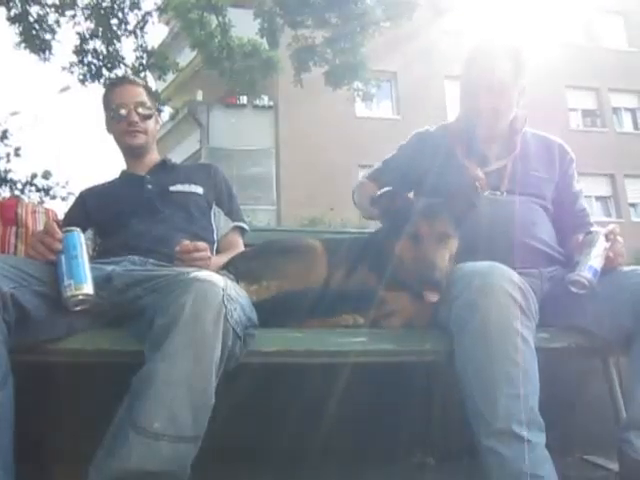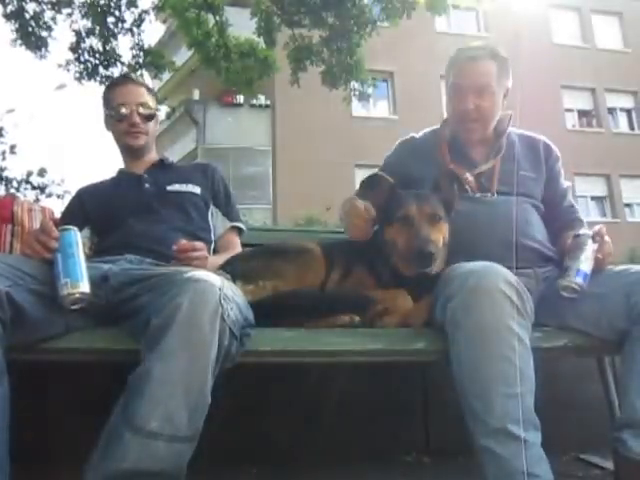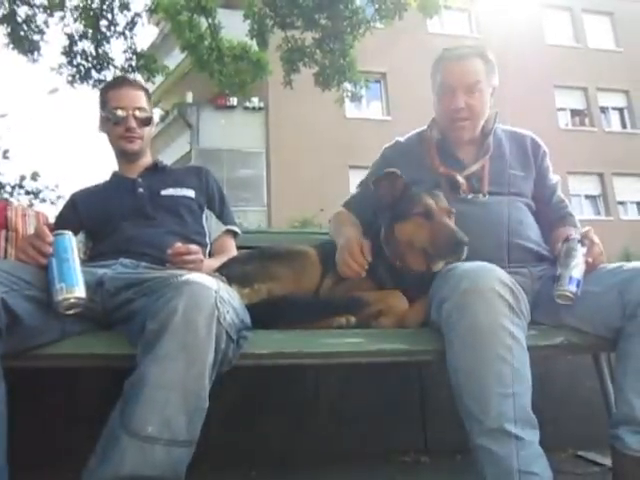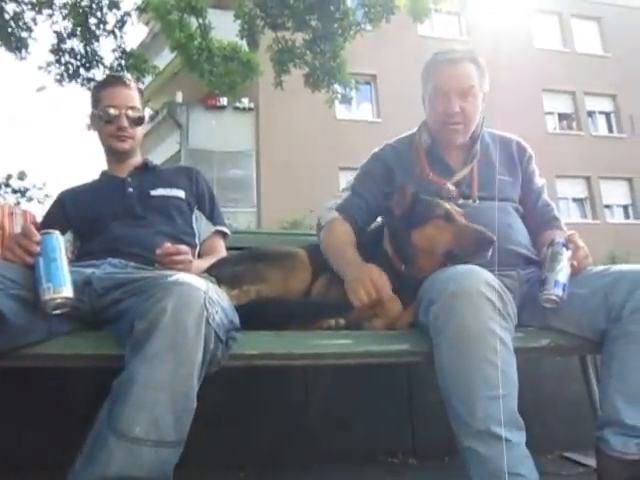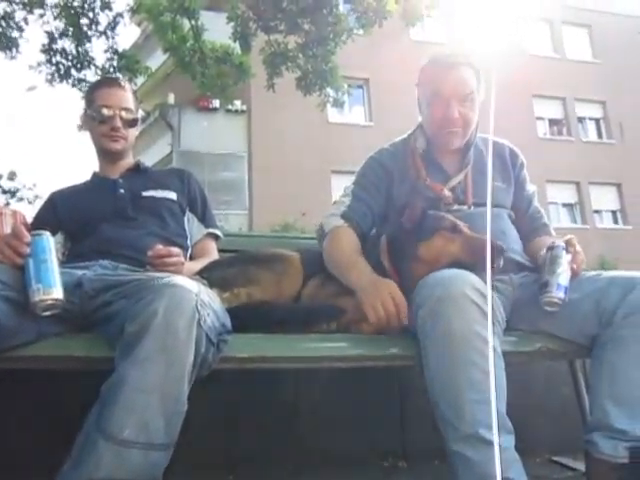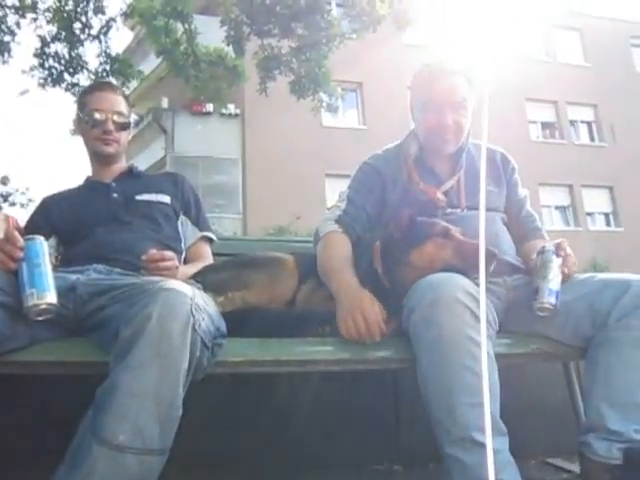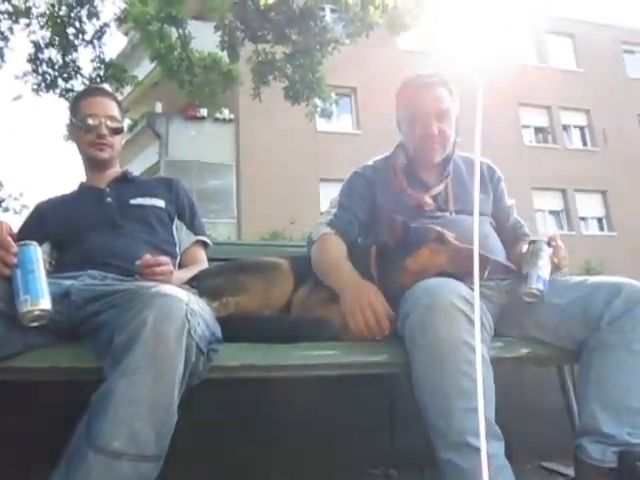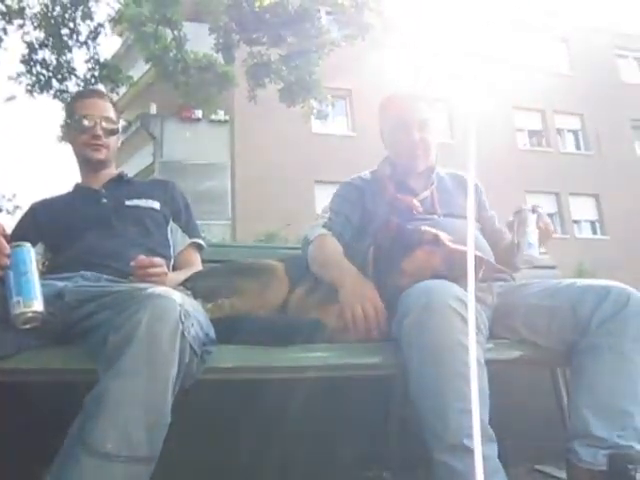
dt=0.3s
person 1, frame 1
left shoulder: (552, 152)
right shoulder: (429, 145)
left elbow: (577, 228)
right elbow: (366, 190)
left hip: (557, 281)
right hip: (474, 279)
right knee: (491, 286)
person 1, frame 2
left shoulder: (538, 151)
right shoulder: (416, 151)
left elbow: (566, 226)
right elbow: (360, 204)
right wrist: (357, 211)
left hip: (550, 280)
right hip: (468, 279)
right knee: (487, 286)
person 1, frame 3
left shoulder: (526, 147)
right shoulder: (404, 155)
left elbow: (558, 219)
right elbow: (349, 214)
right wrist: (349, 238)
left hip: (547, 279)
right hip: (463, 280)
right knee: (482, 286)
person 1, frame 4
left shoulder: (512, 150)
right shoulder: (394, 158)
left elbow: (544, 222)
right elbow: (337, 219)
left wrist: (563, 246)
right wrist: (353, 267)
left hip: (533, 281)
right hip: (452, 283)
right knee: (469, 289)
person 1, frame 5
left shoulder: (505, 157)
right shoulder: (388, 163)
left elbow: (534, 230)
right elbow: (338, 227)
right wrist: (366, 281)
left hip: (522, 286)
right hip: (445, 288)
right knee: (456, 293)
person 1, frame 6
left shoulder: (497, 162)
right shoulder: (382, 169)
left elbow: (528, 233)
right elbow: (335, 230)
right wrist: (349, 289)
left hip: (515, 287)
right hip: (438, 291)
right knee: (449, 296)
person 1, frame 7
left shoulder: (483, 172)
right shoulder: (371, 179)
left elbow: (515, 239)
right elbow: (325, 238)
right wrist: (351, 283)
left hip: (506, 291)
right hip: (434, 294)
right knee: (443, 301)
person 1, frame 8
left shoulder: (464, 184)
right shoulder: (361, 190)
left elbow: (500, 250)
right elbow: (320, 242)
right wrist: (349, 277)
left hip: (495, 291)
right hip: (426, 295)
right knee: (439, 302)
person 2, frame 1
left shoulder: (204, 176)
right shoulder: (95, 196)
left elbow: (237, 252)
right elbow: (60, 247)
left wrist: (213, 262)
right wrist: (42, 245)
left hip: (172, 281)
right hip: (92, 280)
left knee: (205, 293)
person 2, frame 2
left shoulder: (202, 176)
right shoulder: (91, 195)
left elbow: (234, 252)
right elbow: (55, 247)
left wrist: (209, 263)
right wrist: (38, 243)
left hip: (168, 280)
right hip: (89, 278)
left knee: (202, 293)
person 2, frame 3
left shoulder: (196, 179)
right shoulder: (85, 199)
left elbow: (230, 256)
right elbow: (50, 251)
left wrist: (204, 266)
left hip: (164, 284)
right hip: (85, 282)
left knee: (197, 295)
person 2, frame 4
left shoulder: (186, 180)
right shoulder: (74, 198)
left elbow: (219, 256)
right elbow: (40, 249)
left wrist: (194, 266)
left hip: (152, 283)
right hip: (72, 282)
left knee: (186, 295)
person 2, frame 5
left shoulder: (178, 182)
right shoulder: (64, 199)
left elbow: (211, 258)
left wrist: (185, 268)
left hip: (143, 285)
right hip: (62, 283)
left knee: (179, 297)
person 2, frame 6
left shoulder: (171, 186)
right shoulder: (57, 204)
left elbow: (205, 262)
left wrist: (179, 273)
left hip: (139, 289)
right hip: (57, 288)
left knee: (173, 302)
person 2, frame 7
left shoulder: (165, 191)
right shoulder: (51, 210)
left elbow: (200, 268)
left wrist: (175, 277)
left hip: (133, 297)
right hip: (52, 295)
left knee: (167, 307)
person 2, frame 8
left shoulder: (161, 192)
right shoulder: (45, 210)
left elbow: (194, 269)
left wrist: (169, 280)
left hip: (129, 298)
right hip: (46, 295)
left knee: (161, 307)
